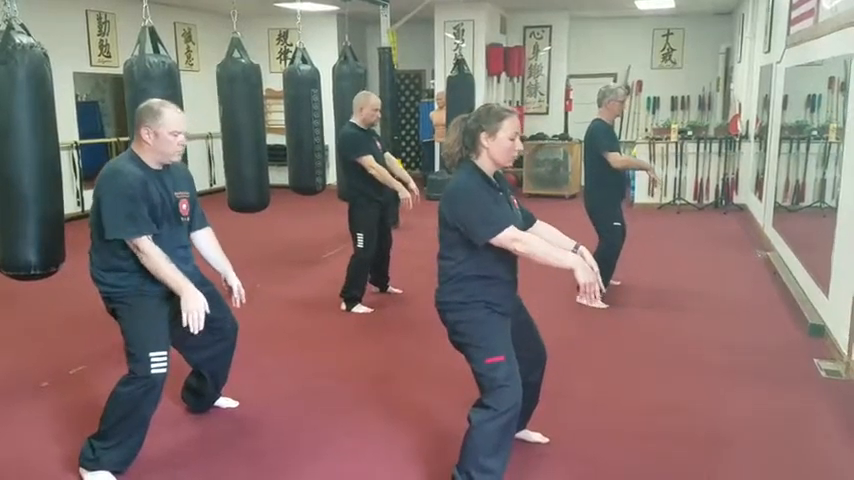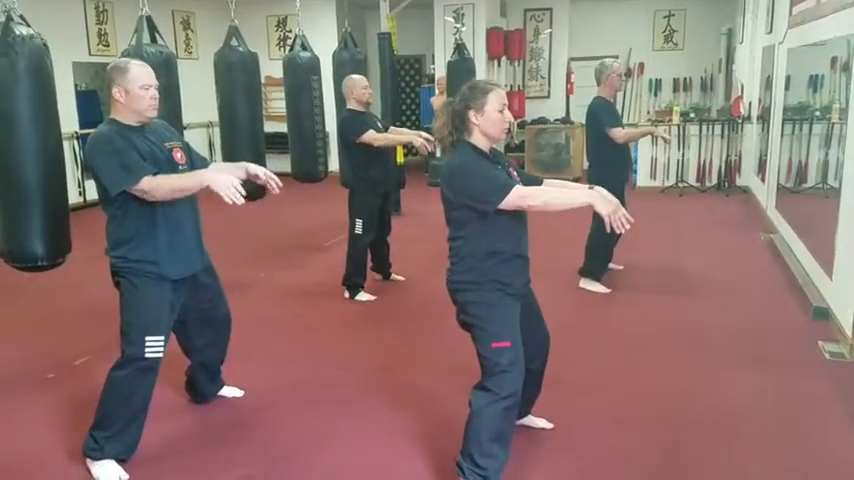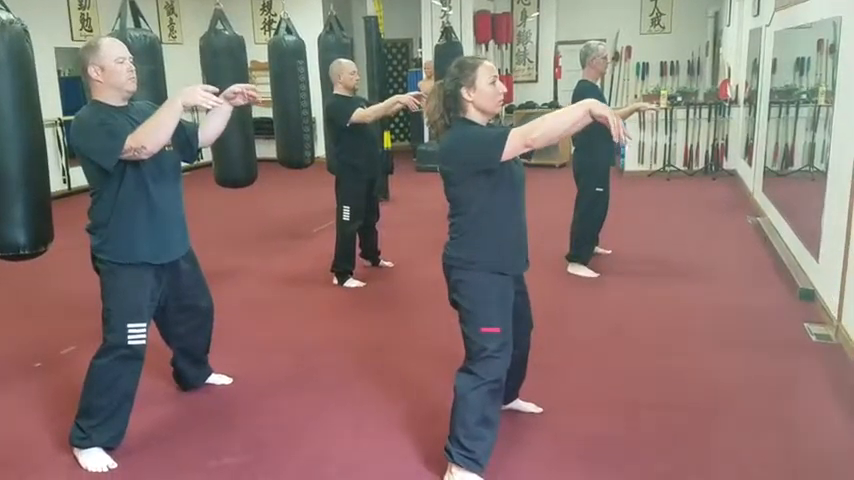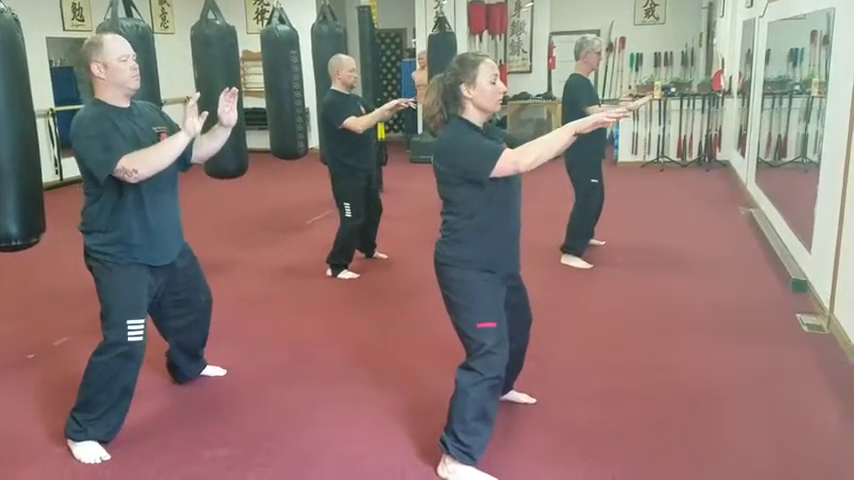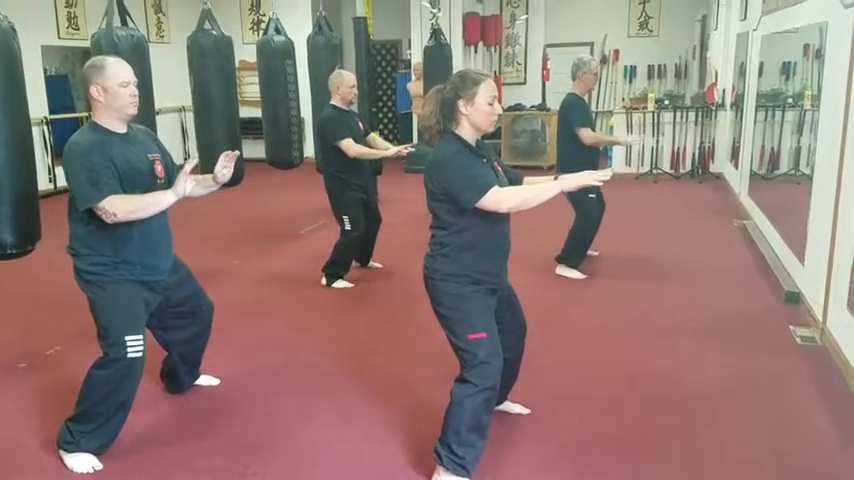
dt=1s
person 1, frame 1
left shoulder: (179, 172)
right shoulder: (121, 178)
left elbow: (200, 230)
right elbow: (142, 245)
left wrist: (228, 273)
right wrist: (187, 291)
left hip: (181, 275)
right hip: (132, 286)
left knee: (222, 328)
right knee: (150, 371)
left ankle: (202, 396)
person 1, frame 2
left shoulder: (164, 130)
right shoulder: (105, 142)
left elbow: (202, 168)
right elbow: (149, 188)
left wrist: (243, 169)
right wrist: (208, 178)
left hip: (191, 258)
right hip: (144, 269)
left knee: (214, 323)
right knee: (141, 357)
left ankle: (206, 385)
person 1, frame 3
left shoulder: (147, 110)
right shoulder: (89, 122)
left elbow: (197, 140)
right elbow: (140, 146)
left wrist: (224, 105)
right wrist: (179, 100)
left hip: (172, 244)
right hip: (126, 255)
left knee: (195, 312)
right knee: (124, 345)
left ankle: (193, 372)
right ankle: (89, 439)
person 1, frame 4
left shoulder: (150, 113)
right shoulder: (90, 123)
left elbow: (192, 156)
right elbow: (132, 169)
left wrist: (224, 126)
right wrist: (184, 132)
left hip: (168, 245)
right hip: (120, 254)
left knee: (195, 305)
right knee: (124, 342)
left ankle: (188, 366)
right ankle: (84, 431)
person 1, frame 5
left shoulder: (144, 137)
right shoulder: (83, 148)
left elbow: (177, 186)
right elbow: (112, 210)
left wrist: (214, 180)
right wrist: (173, 194)
left hip: (159, 262)
right hip: (111, 272)
left knee: (196, 314)
right knee: (125, 356)
left ankle: (181, 376)
right ankle: (77, 442)
person 2, frame 1
left shoulder: (496, 182)
right shoulder: (464, 190)
left elbow: (532, 225)
right elbow: (515, 241)
left wrist: (578, 248)
right wrist: (573, 263)
left hip: (500, 296)
right hip: (471, 304)
left knee: (532, 359)
right knee: (503, 392)
left ankle: (512, 427)
person 2, frame 2
left shoulder: (494, 159)
right shoulder: (463, 168)
left elbow: (541, 184)
right elbow: (526, 199)
left wrist: (593, 189)
right wrist: (591, 197)
left hip: (510, 279)
right hip: (482, 286)
left knee: (535, 346)
right knee: (504, 374)
left ankle: (516, 411)
person 2, frame 3
left shoulder: (487, 134)
right shoulder: (461, 141)
left elbow: (535, 137)
right elbow: (531, 137)
left wrist: (589, 113)
right wrist: (588, 106)
left hip: (503, 262)
right hip: (476, 268)
left knee: (517, 333)
right knee: (488, 356)
left ankle: (504, 396)
person 2, frame 4
left shoulder: (488, 133)
right shoulder: (455, 142)
left elbow: (525, 152)
right elbow: (520, 161)
left wrist: (581, 127)
right wrist: (576, 126)
left hip: (497, 261)
right hip: (467, 266)
left knee: (516, 326)
right knee: (487, 351)
left ankle: (498, 389)
person 2, frame 5
left shoulder: (480, 151)
right shoulder: (448, 160)
left elbow: (518, 183)
right elbow: (502, 201)
left wrist: (564, 178)
right wrist: (566, 183)
left hip: (487, 274)
right hip: (457, 281)
left knee: (512, 334)
right knee: (483, 364)
left ankle: (493, 399)
person 3, frame 1
left shoulder: (605, 128)
right shoulder: (598, 129)
left elbow: (616, 161)
right elbow: (616, 161)
left wrist: (641, 167)
right wrist: (646, 166)
left hip: (608, 196)
right hip: (600, 197)
left knee: (617, 236)
right knee: (611, 241)
left ankle: (601, 277)
person 3, frame 2
left shoulder: (606, 105)
right shoulder: (599, 106)
right elbow: (620, 136)
right wrist: (651, 130)
left hip: (612, 174)
right hip: (604, 175)
right knee: (604, 223)
left ankle: (602, 260)
right ankle: (589, 275)
person 3, frame 3
left shoulder: (591, 88)
right shoulder: (585, 90)
left wrist: (631, 110)
right wrist: (636, 107)
left hip: (597, 158)
right hip: (589, 159)
left knee: (598, 204)
right knee: (588, 206)
left ankle: (589, 245)
right ankle: (576, 260)
person 3, frame 4
left shoulder: (582, 82)
right shoulder: (576, 84)
left elbow: (595, 112)
right elbow: (596, 114)
left wrist: (618, 108)
right wrist: (628, 108)
left hip: (588, 153)
right hip: (580, 154)
left knee: (595, 196)
right knee: (586, 199)
left ankle: (585, 236)
right ankle: (570, 252)
person 3, frame 5
left shoulder: (578, 102)
right shoulder: (572, 103)
left elbow: (588, 136)
right elbow: (587, 137)
left wrist: (612, 141)
right wrist: (618, 141)
left hip: (582, 169)
right hip: (573, 171)
left knee: (596, 207)
right knee: (588, 214)
left ankle: (580, 247)
right ankle: (565, 263)
person 4, frame 1
left shoulder: (370, 133)
right shoulder: (350, 136)
left elbow: (388, 159)
right elbow: (372, 167)
left wrist: (409, 181)
right wrist: (400, 189)
left hip: (380, 199)
right hip: (362, 202)
left knee: (384, 243)
right knee: (364, 249)
left ankle: (380, 283)
right ankle: (350, 300)
person 4, frame 2
left shoulder: (370, 116)
right shoulder: (348, 120)
left elbow: (392, 130)
right elbow: (376, 140)
left wrist: (417, 133)
right wrist: (411, 139)
left hip: (381, 184)
right hip: (364, 187)
left knee: (381, 230)
right knee: (361, 235)
left ankle: (383, 270)
right ankle: (353, 287)
person 4, frame 3
left shoulder: (358, 100)
right shoulder: (335, 106)
left elbow: (383, 111)
right elbow: (367, 116)
left wrist: (404, 100)
right wrist: (397, 98)
left hip: (368, 171)
right hip: (351, 174)
left knee: (370, 217)
right knee: (349, 222)
left ankle: (372, 256)
right ankle: (341, 274)
person 4, frame 4
left shoulder: (355, 99)
right shoulder: (331, 103)
left elbow: (378, 117)
right elbow: (358, 126)
left wrist: (394, 108)
right wrist: (385, 107)
left hip: (365, 167)
right hip: (346, 171)
left knee: (373, 209)
right knee: (353, 218)
left ankle: (368, 248)
right ankle: (336, 265)
person 4, frame 5
left shoulder: (352, 115)
right shoulder: (330, 119)
left elbow: (371, 138)
right elbow: (352, 150)
left wrist: (393, 148)
right wrist: (387, 154)
left hip: (361, 180)
right hip: (342, 184)
left knee: (373, 220)
right knee: (353, 230)
left ankle: (363, 258)
right ankle: (331, 275)
